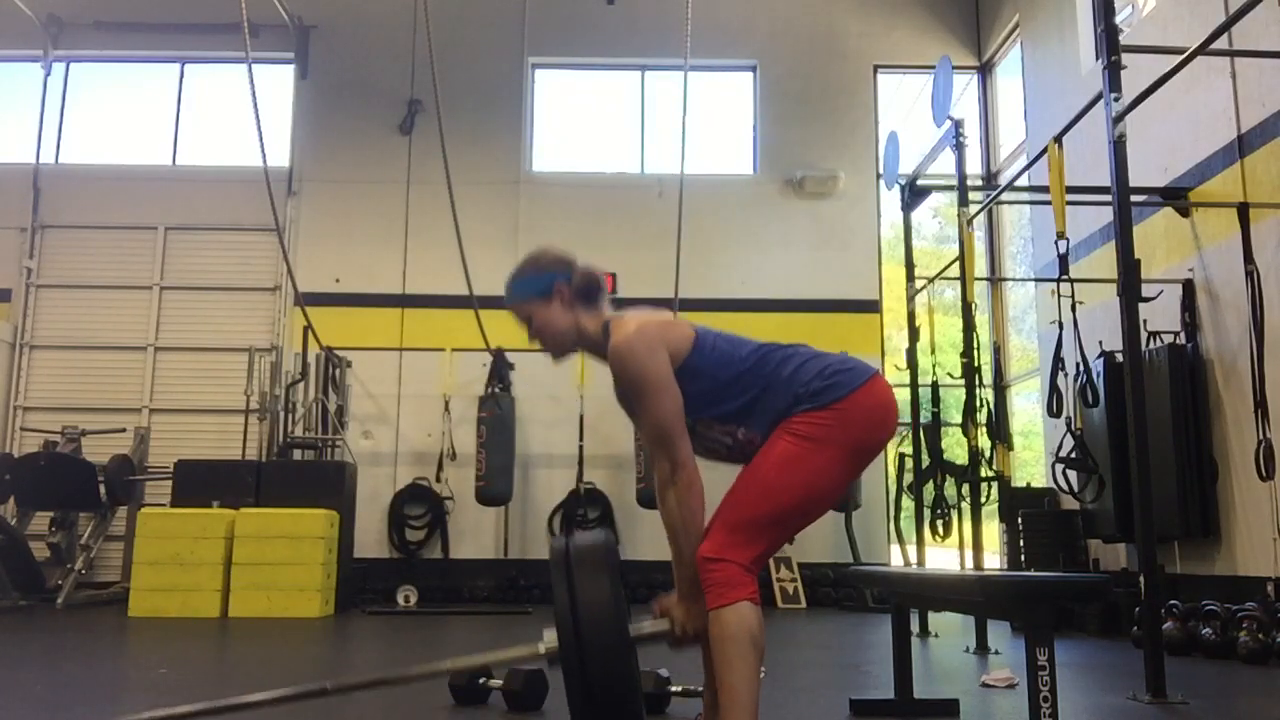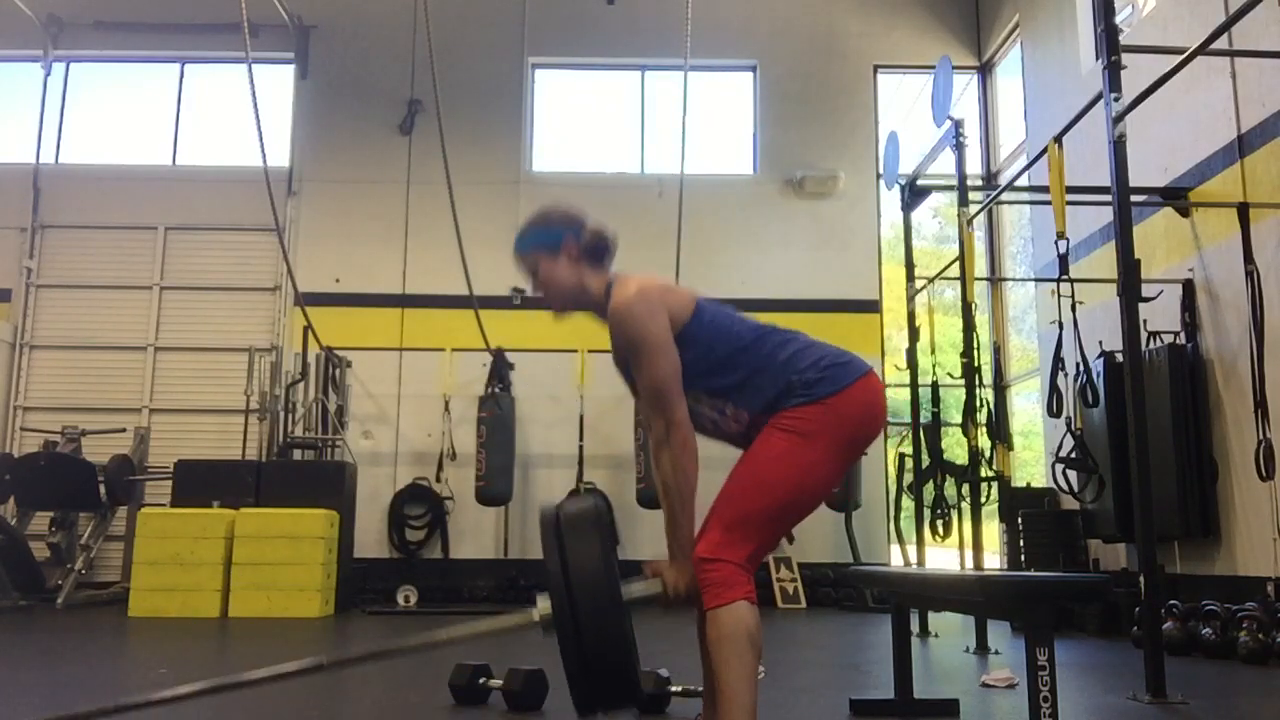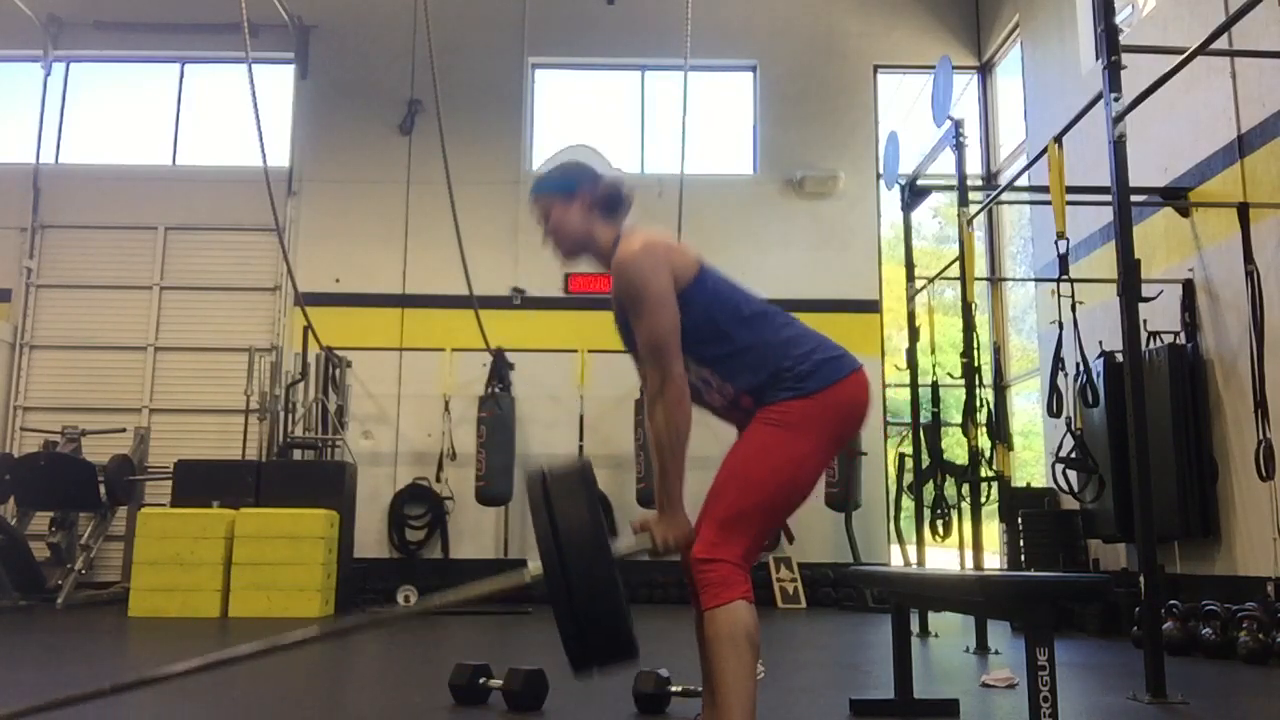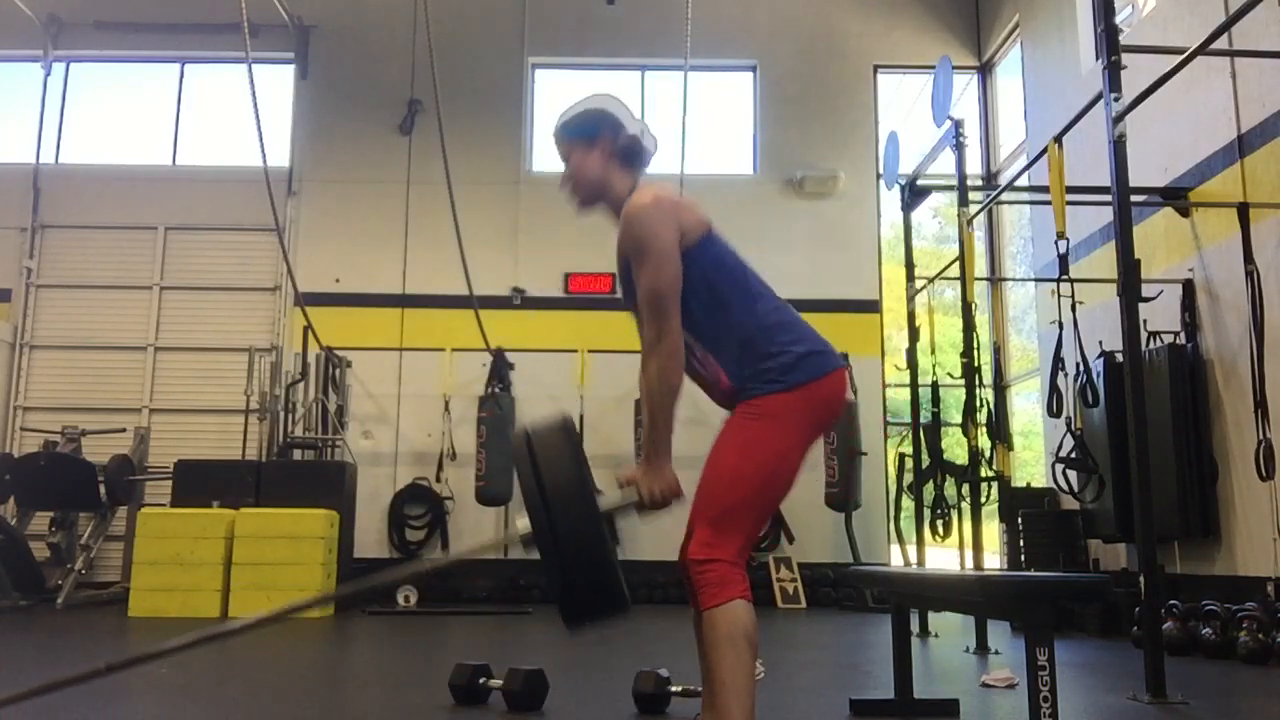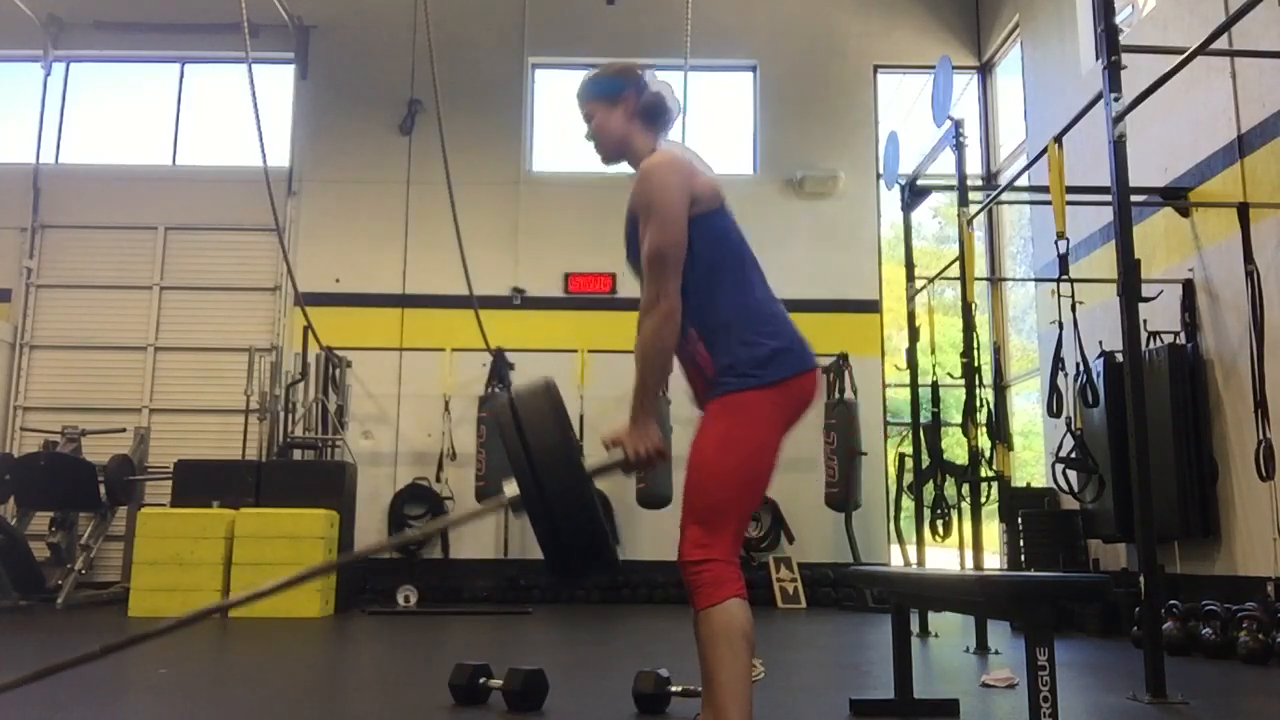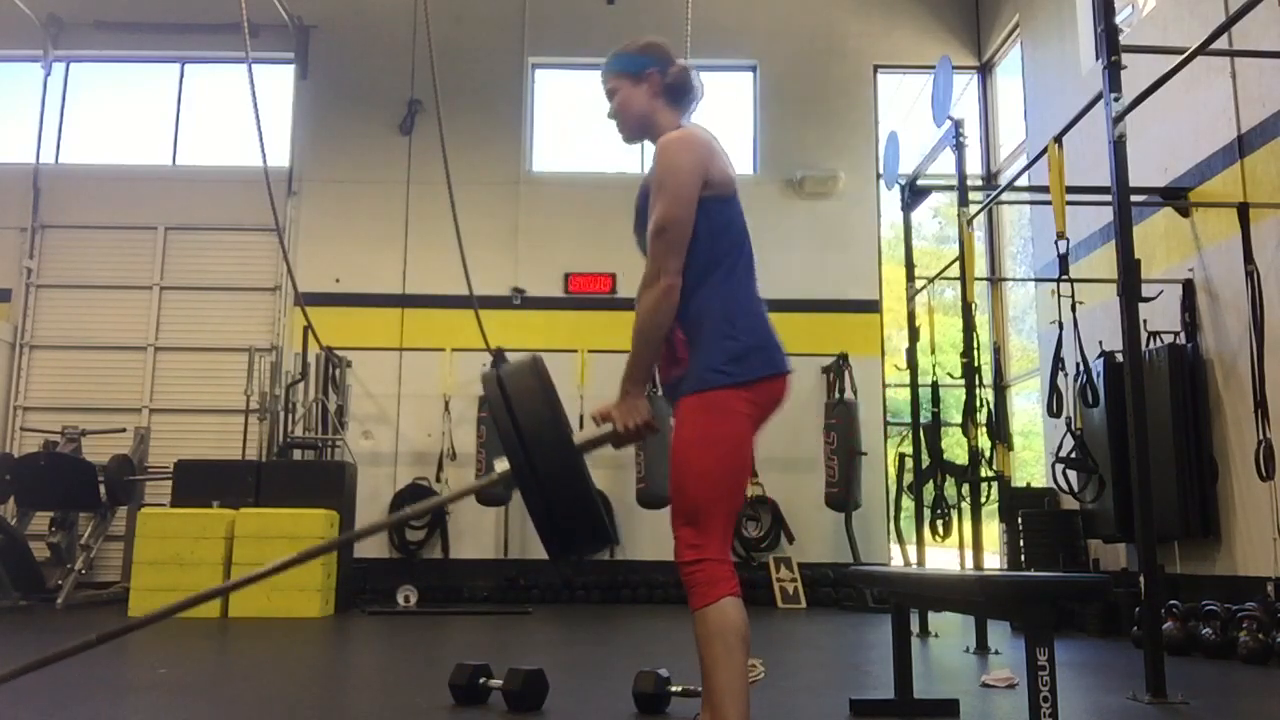
dt=0.1s
person 1, frame 1
left shoulder: (632, 341)
right shoulder: (628, 353)
left elbow: (682, 475)
right elbow: (669, 476)
left wrist: (689, 596)
right wrist: (688, 592)
left hip: (844, 406)
right hip: (839, 410)
left knee: (725, 562)
right knee: (725, 560)
person 1, frame 2
left shoulder: (634, 300)
right shoulder: (625, 316)
left elbow: (678, 434)
right elbow: (665, 435)
left wrist: (680, 550)
right wrist: (681, 550)
left hip: (829, 400)
right hip: (818, 405)
left knee: (721, 562)
right knee: (720, 560)
person 1, frame 3
left shoulder: (638, 255)
right shoulder: (629, 271)
left elbow: (673, 390)
right elbow: (659, 394)
left wrist: (670, 510)
right wrist: (668, 510)
left hip: (816, 392)
right hip: (808, 398)
left knee: (716, 559)
right knee: (715, 555)
person 1, frame 4
left shoulder: (648, 209)
right shoulder: (640, 220)
left elbow: (668, 344)
right elbow: (662, 347)
left wrist: (655, 458)
right wrist: (654, 457)
left hip: (785, 381)
right hip: (774, 384)
left knee: (713, 558)
right knee: (712, 556)
person 1, frame 5
left shoulder: (663, 170)
right shoulder: (658, 179)
left elbow: (664, 305)
right elbow: (661, 309)
left wrist: (643, 419)
right wrist: (645, 420)
left hip: (759, 376)
right hip: (753, 377)
left knee: (707, 557)
right knee: (707, 553)
person 1, frame 6
left shoulder: (679, 147)
right shoulder: (684, 155)
left elbow: (663, 281)
right elbow: (673, 282)
left wrist: (631, 393)
right wrist: (640, 392)
left hip: (727, 369)
right hip: (725, 369)
left knee: (703, 556)
right knee: (703, 554)
